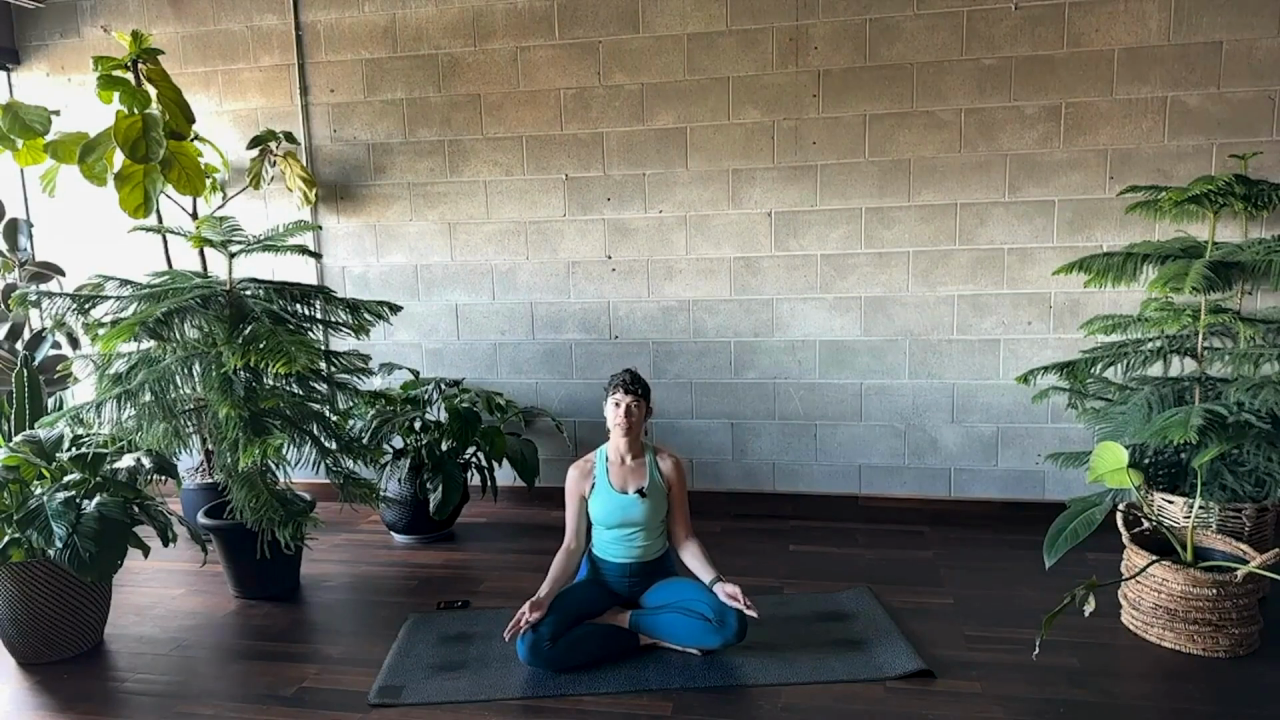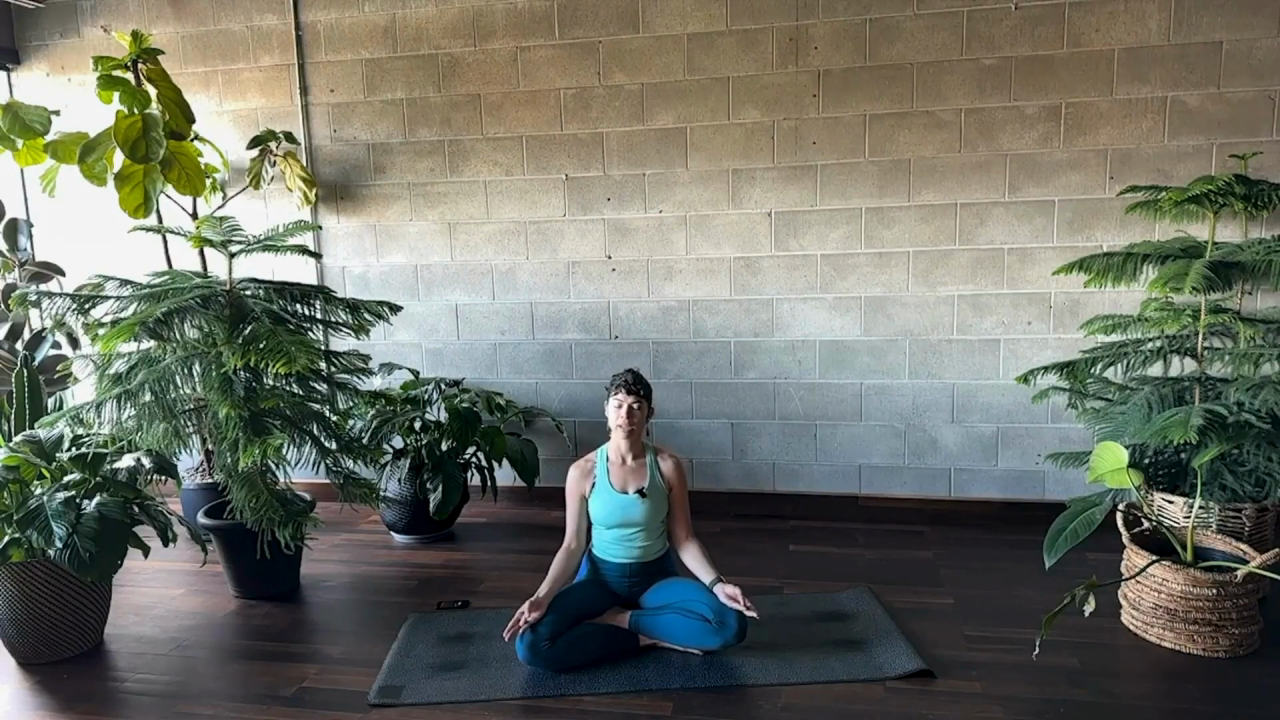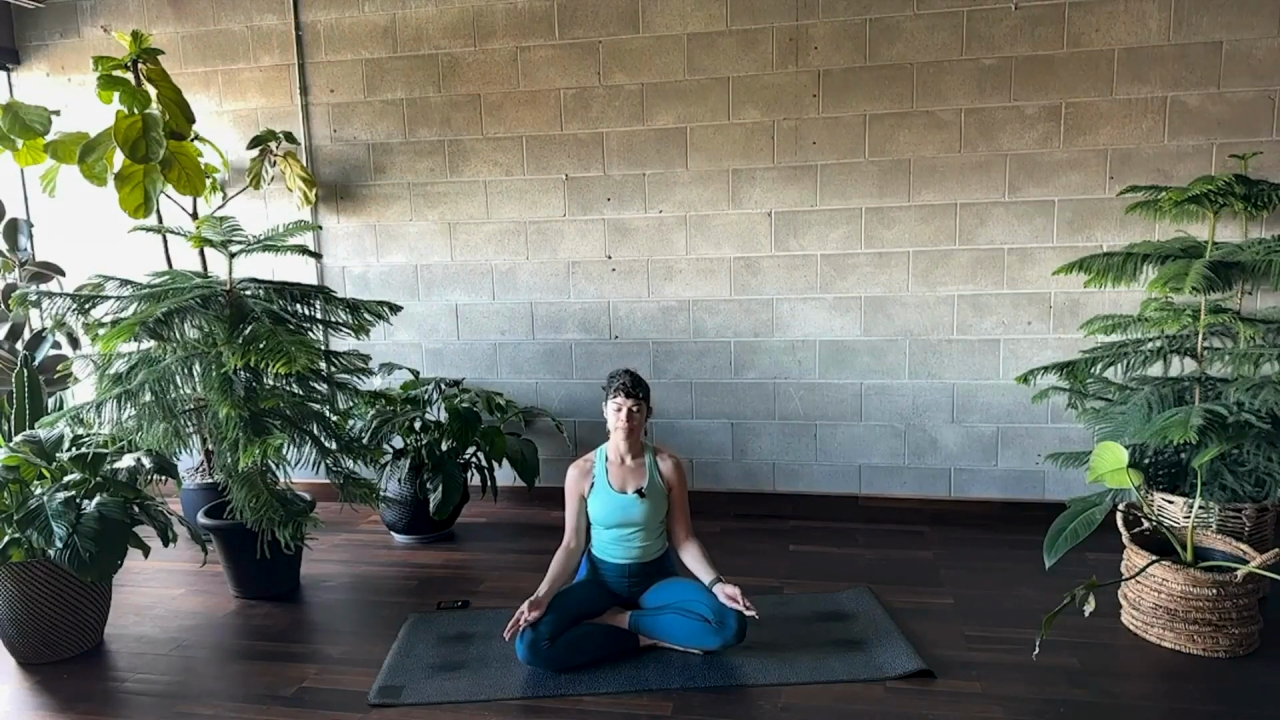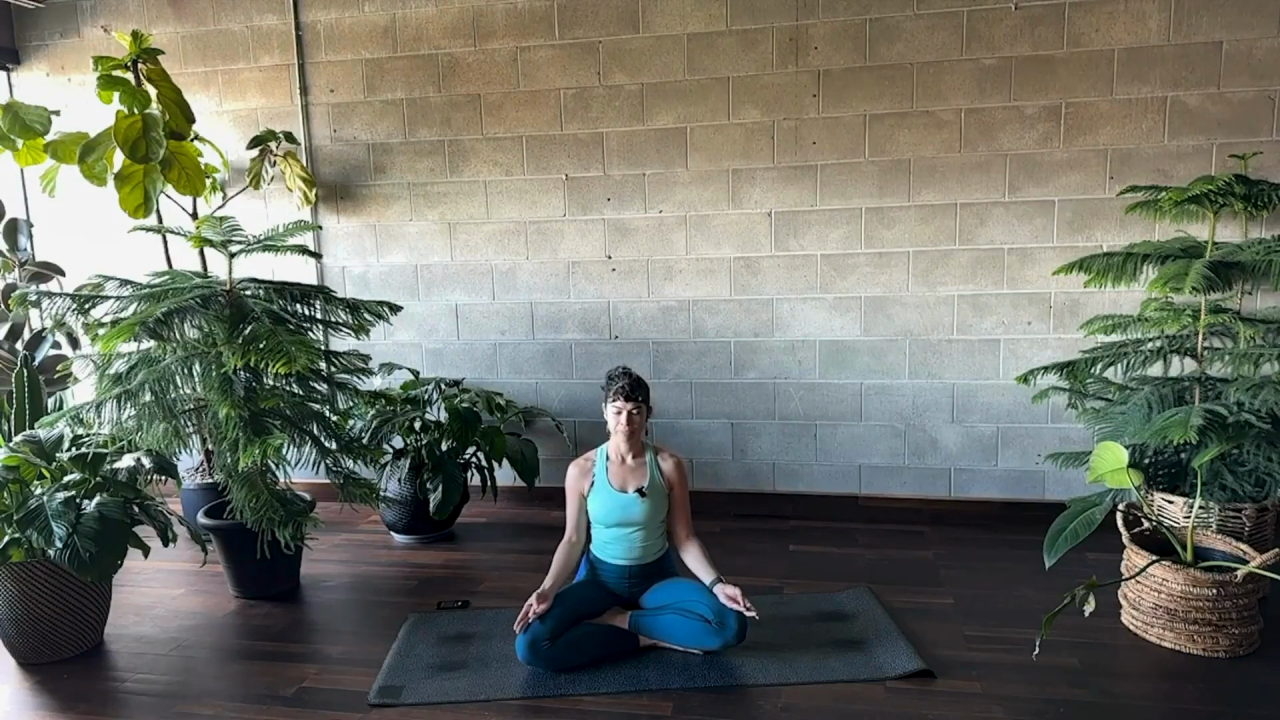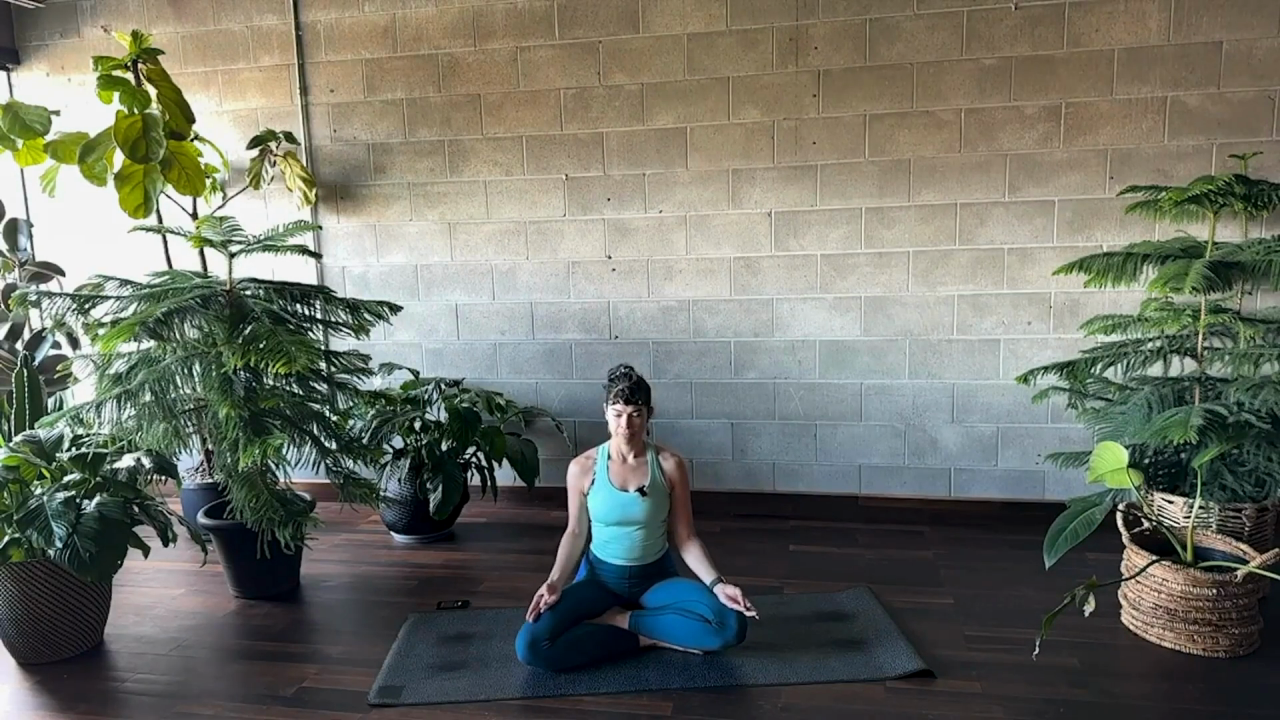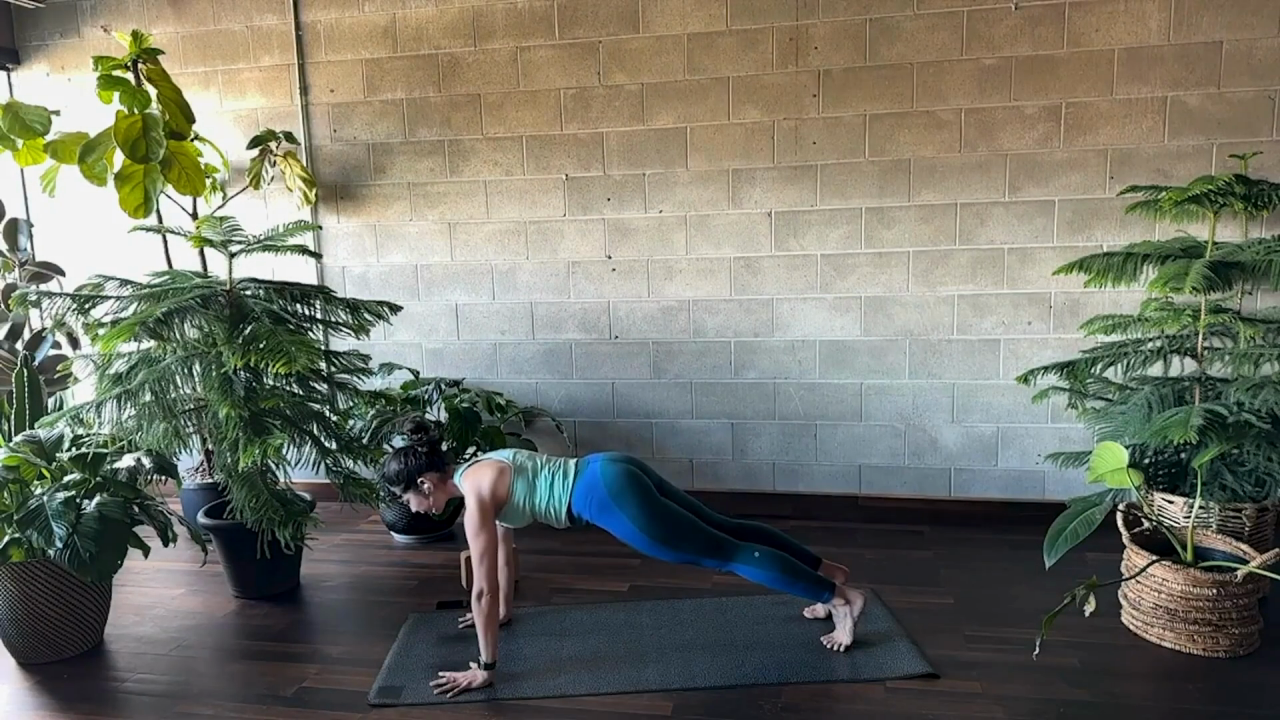
dt=0.2s
person 1, frame 1
left shoulder: (667, 466)
right shoulder: (582, 472)
left elbow: (683, 539)
right elbow: (572, 546)
left wrist: (717, 583)
right wrist: (542, 598)
left hip: (655, 577)
right hip: (600, 578)
left knee: (730, 624)
right knee: (532, 647)
left ankle: (620, 621)
right ankle: (647, 636)
person 1, frame 2
left shoulder: (668, 467)
right shoulder: (582, 472)
left elbow: (683, 540)
right elbow: (573, 545)
left wrist: (716, 584)
right wrist: (542, 597)
left hip: (656, 577)
right hip: (600, 578)
left knee: (729, 625)
right knee: (531, 645)
left ankle: (619, 620)
right ankle: (649, 636)
person 1, frame 3
left shoulder: (667, 467)
right shoulder: (581, 472)
left elbow: (683, 539)
right elbow: (572, 543)
left wrist: (715, 583)
right wrist: (543, 596)
left hip: (655, 576)
right hip: (599, 577)
left knee: (730, 625)
right knee: (531, 645)
left ankle: (618, 621)
right ankle: (648, 636)
person 1, frame 4
left shoulder: (668, 466)
right shoulder: (582, 470)
left elbow: (683, 539)
right elbow: (573, 540)
left wrist: (716, 583)
right wrist: (547, 590)
left hip: (655, 577)
right hip: (599, 577)
left knee: (730, 625)
right knee: (531, 646)
left ankle: (619, 621)
right ankle: (649, 635)
person 1, frame 5
left shoulder: (669, 465)
right shoulder: (582, 468)
left elbow: (685, 538)
right elbow: (575, 534)
left wrist: (717, 584)
right wrist: (554, 583)
left hip: (655, 578)
right hip: (599, 578)
left knee: (731, 625)
right knee: (530, 648)
right ankle: (648, 634)
person 1, frame 6
left shoulder: (476, 492)
right shoulder: (481, 472)
left elbow: (482, 588)
right elbow: (503, 544)
left wrist: (484, 668)
right wrist: (502, 611)
left hip: (608, 493)
right hip: (610, 475)
left knee: (725, 552)
right knee: (722, 530)
left ankle: (839, 597)
right ankle: (823, 569)
